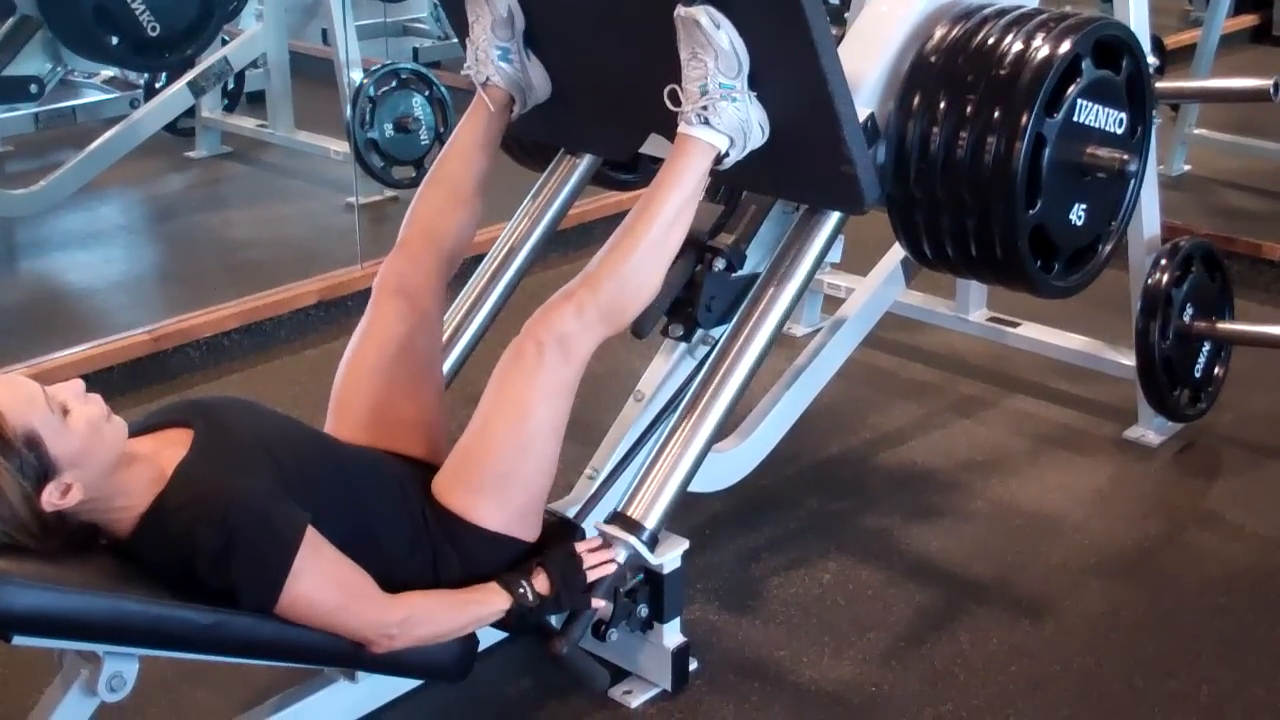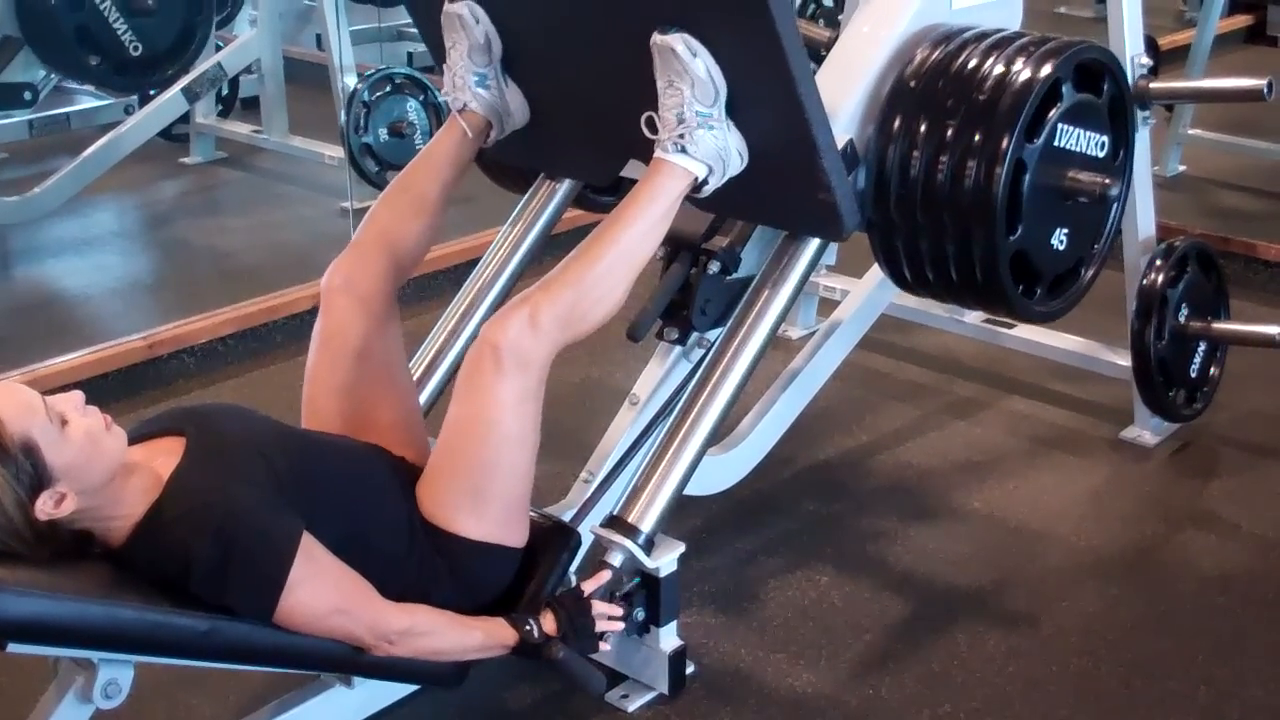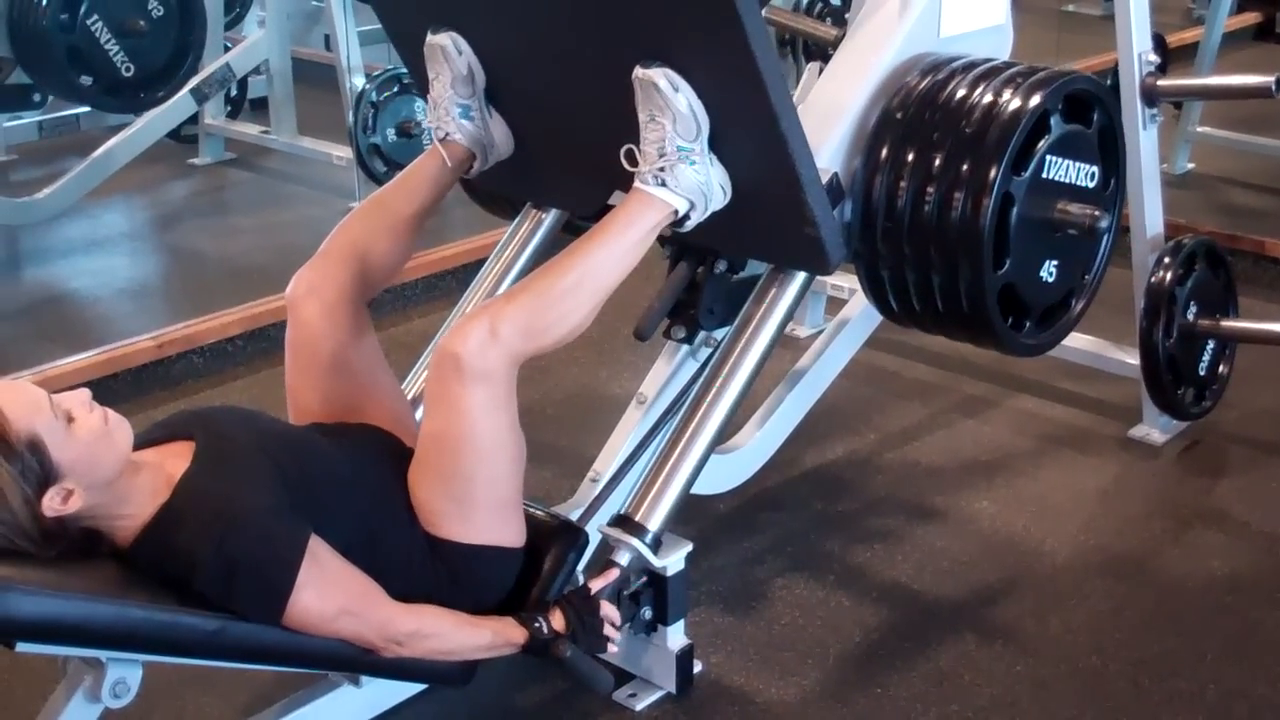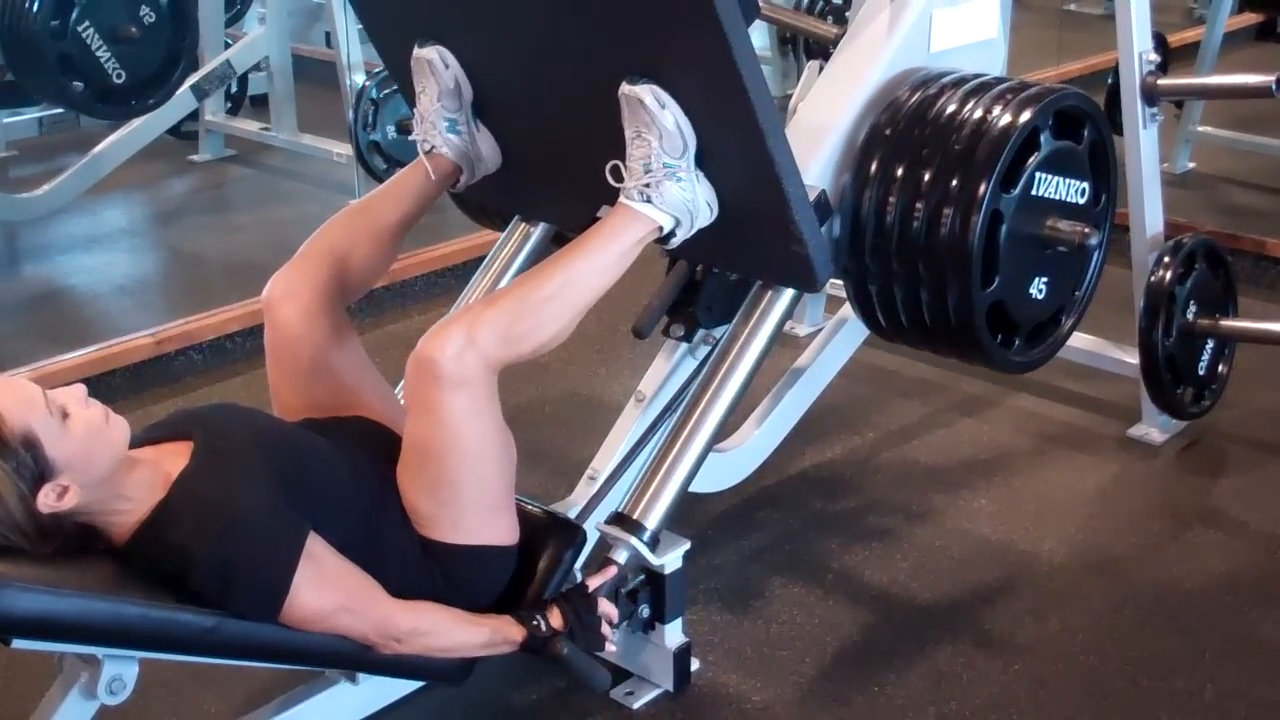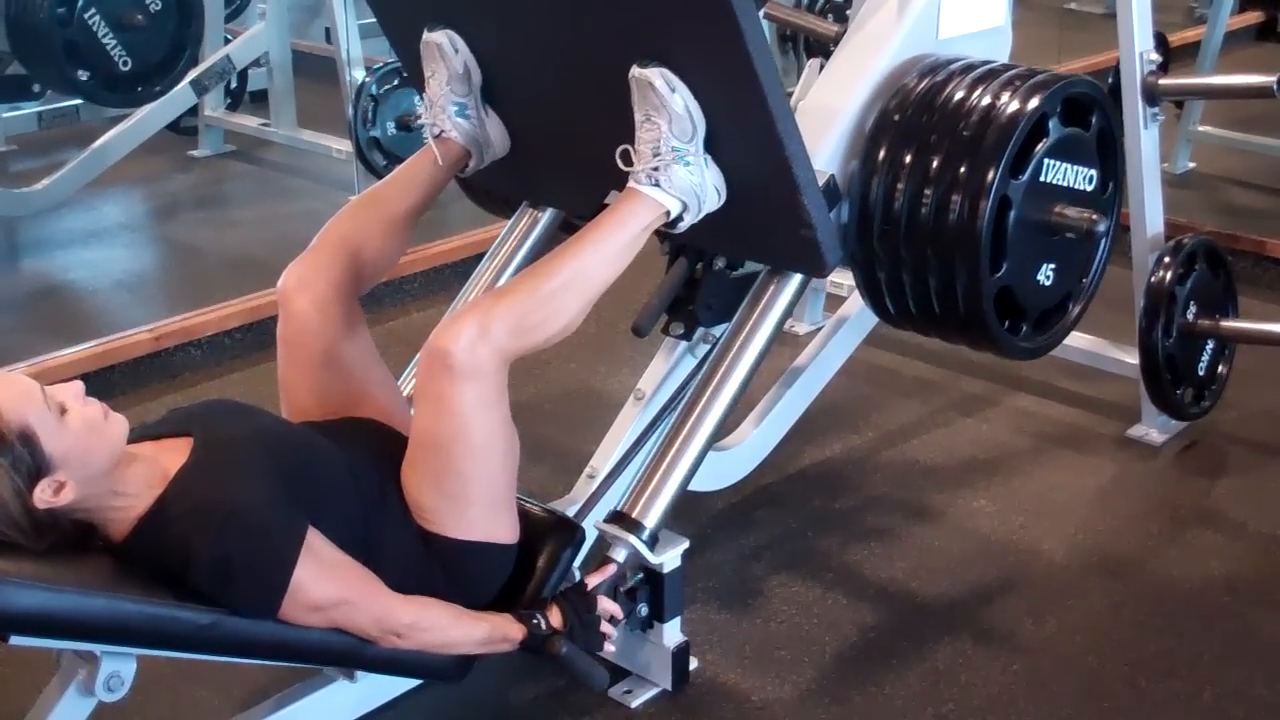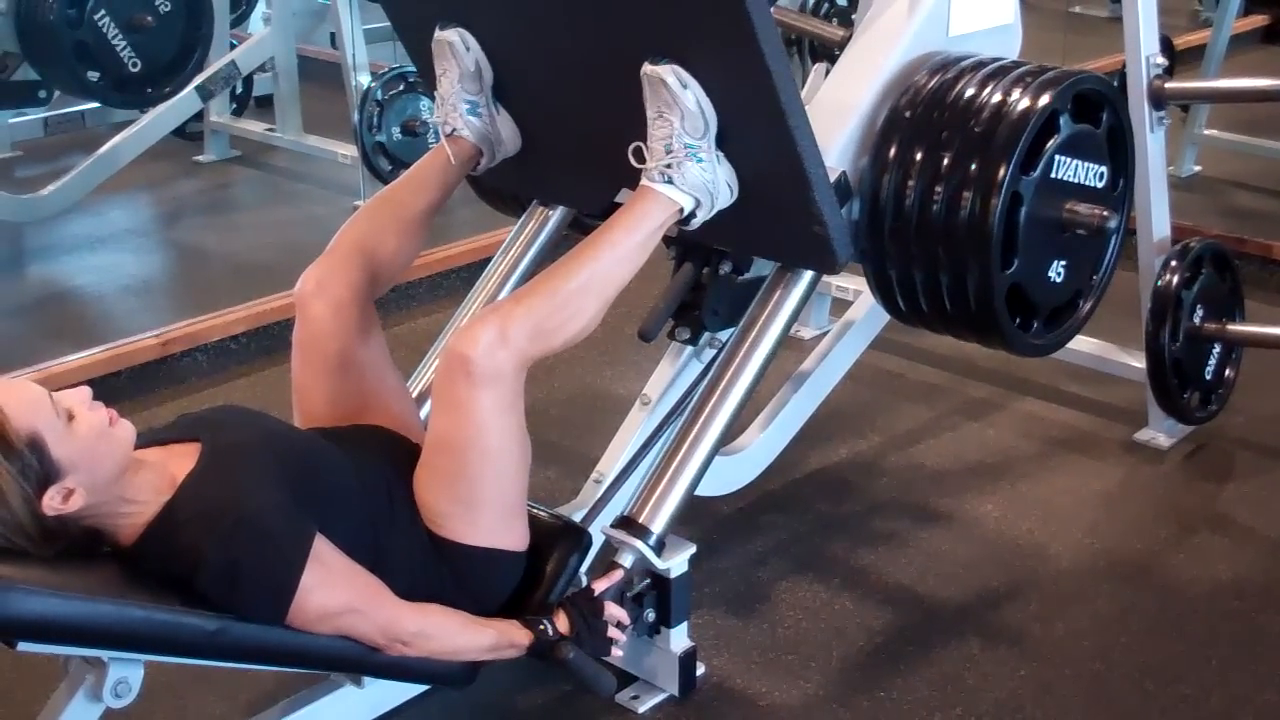
dt=0.5s
person 1, frame 1
left shoulder: (133, 455)
right shoulder: (220, 519)
right elbow: (382, 626)
right wrist: (533, 590)
left hip: (383, 479)
right hip: (447, 547)
left knee: (409, 277)
right knee: (561, 329)
left ankle: (499, 89)
right ankle: (707, 131)
person 1, frame 2
left shoulder: (131, 463)
right shoulder: (213, 529)
right elbow: (383, 630)
right wrist: (541, 630)
left hip: (372, 484)
right hip: (442, 561)
left knee: (354, 283)
right knee: (514, 338)
left ankle: (475, 115)
right ankle: (683, 160)
person 1, frame 3
left shoulder: (133, 471)
right shoulder: (221, 532)
right elbow: (388, 631)
right wrist: (545, 629)
left hip: (373, 474)
right hip: (448, 561)
left knee: (321, 292)
right knee: (475, 348)
left ankle: (460, 142)
right ankle: (665, 191)
person 1, frame 4
left shoulder: (131, 470)
right shoulder: (220, 531)
right elbow: (388, 627)
right wrist: (544, 628)
right hip: (442, 561)
left knee: (296, 296)
right knee: (452, 352)
left ankle: (447, 157)
right ankle: (652, 207)
person 1, frame 5
left shoulder: (126, 466)
right shoulder: (218, 528)
right elbow: (388, 622)
right wrist: (546, 625)
right hip: (437, 557)
left knee: (312, 286)
right knee: (465, 345)
left ankle: (456, 141)
right ankle: (660, 192)
person 1, frame 6
left shoulder: (137, 471)
right shoulder: (224, 534)
right elbow: (395, 630)
right wrist: (553, 632)
right hip: (446, 562)
left knee: (328, 291)
right knee: (483, 350)
left ankle: (467, 141)
right ankle: (671, 190)
